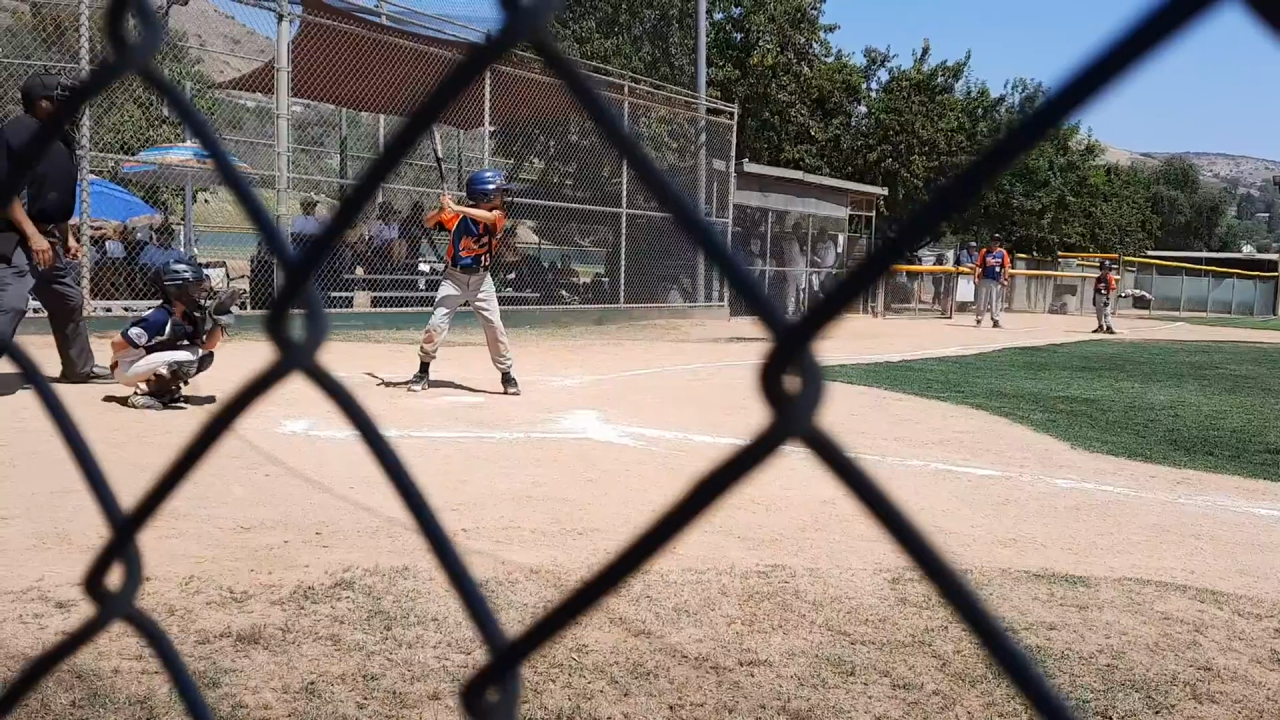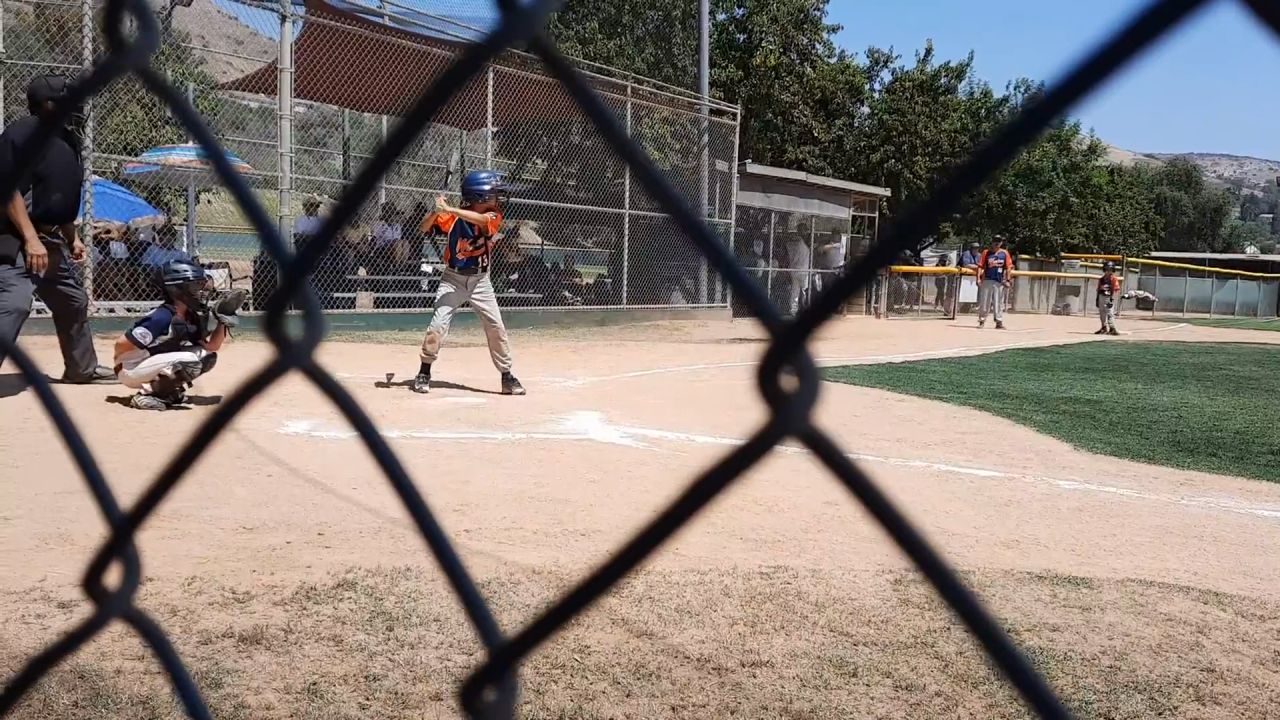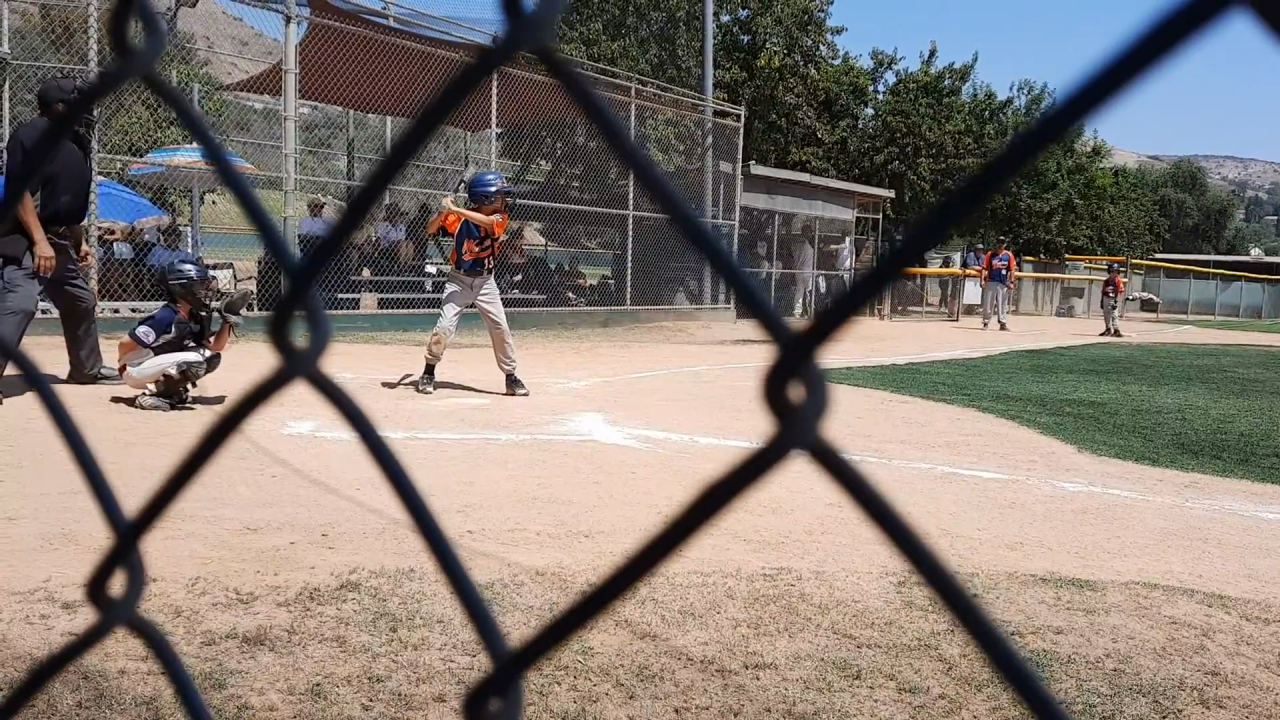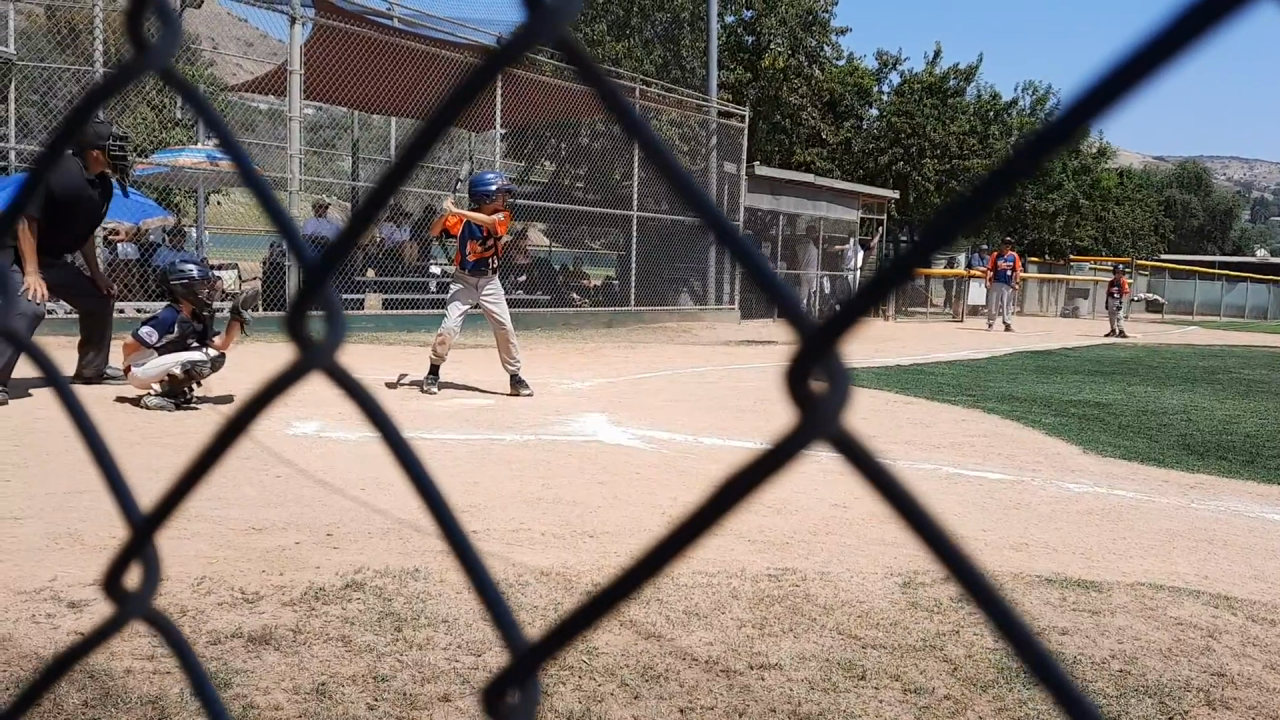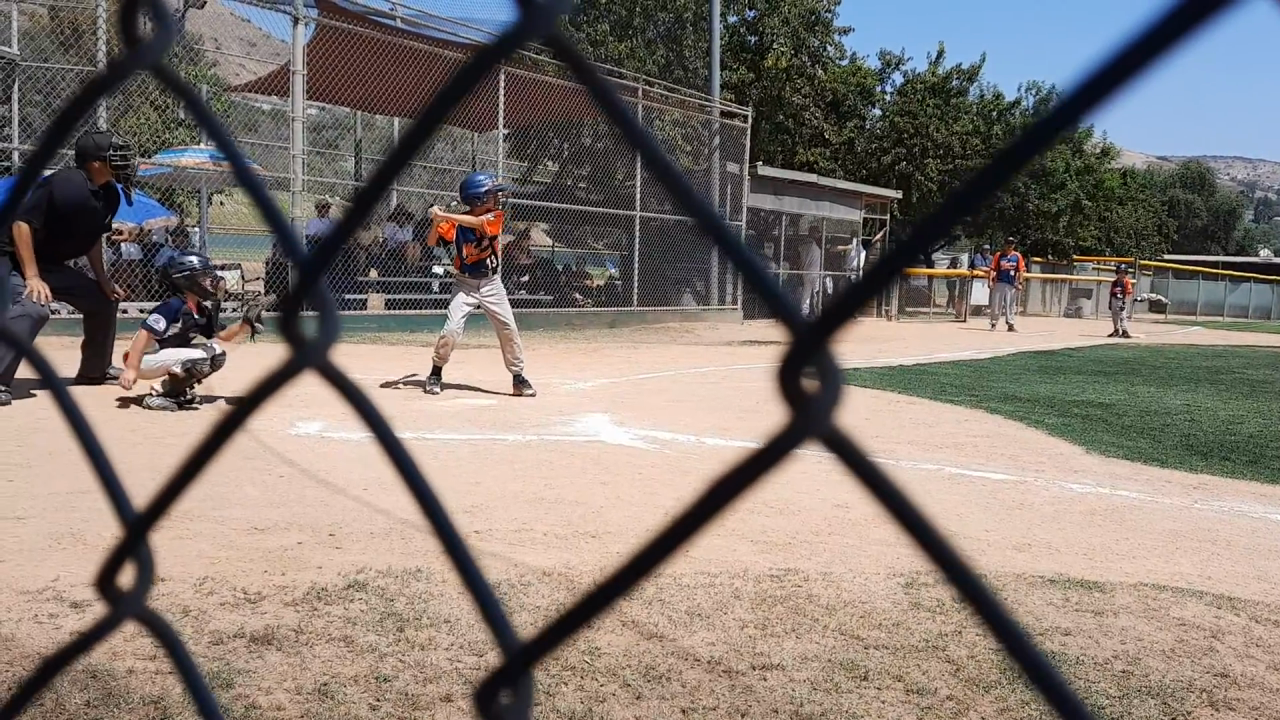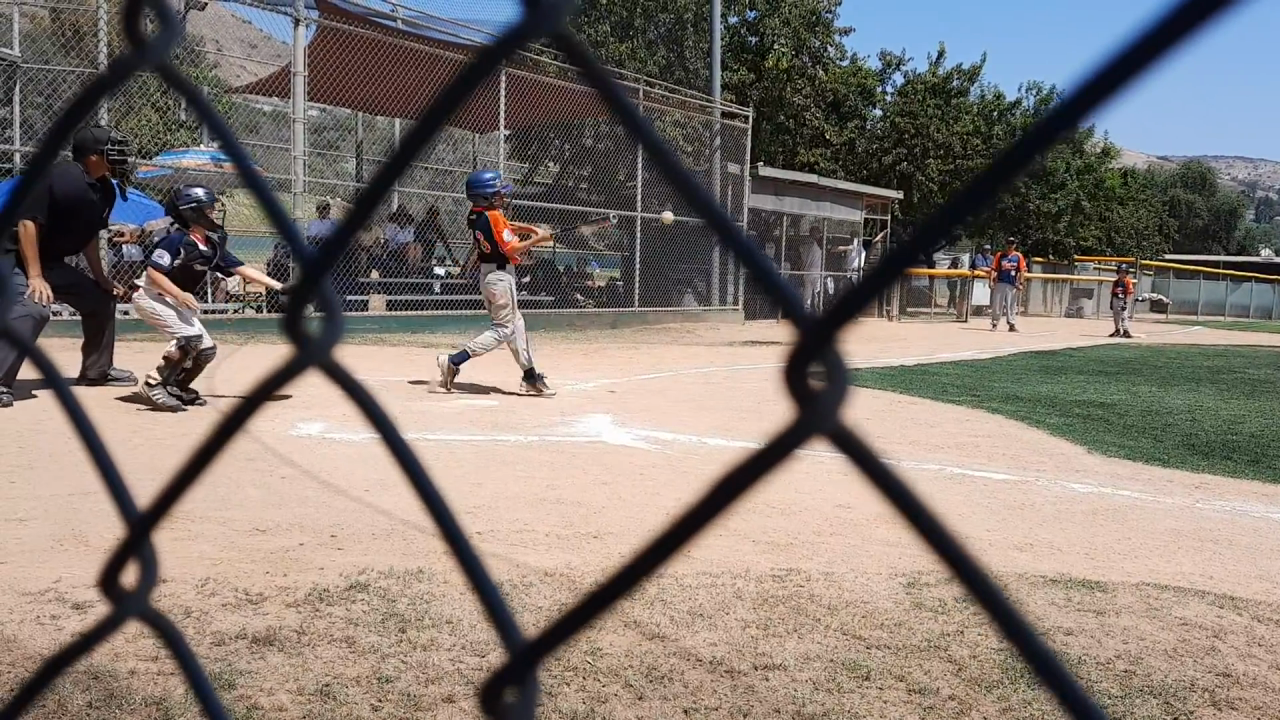
dt=0.5s
person 1, frame 1
left shoulder: (57, 137)
left wrist: (67, 237)
right wrist: (33, 236)
left hip: (48, 239)
left knee: (70, 301)
left ankle: (79, 367)
person 1, frame 2
left shoulder: (64, 138)
left wrist: (73, 237)
right wrist: (31, 239)
left hip: (53, 242)
left knee: (75, 302)
left ankle: (82, 368)
person 1, frame 3
left shoulder: (76, 140)
right shoulder: (32, 134)
left wrist: (80, 240)
right wrist: (40, 241)
left hip: (60, 243)
right hip: (27, 241)
left knee: (82, 302)
left ankle: (87, 369)
person 1, frame 4
left shoulder: (103, 184)
right shoulder: (60, 173)
right elbow: (27, 218)
left wrist: (96, 273)
right wrist: (32, 273)
left hip: (54, 258)
left knee: (100, 298)
right knee: (29, 306)
left ankle: (92, 369)
person 1, frame 5
left shoulder: (110, 195)
right shoulder: (63, 184)
left elbow: (93, 237)
left wrist: (102, 279)
right wrist: (32, 277)
left hip: (54, 264)
left knee: (104, 300)
right knee: (33, 308)
left ankle: (94, 370)
person 1, frame 6
left shoulder: (106, 190)
right shoulder: (60, 177)
left elbow: (90, 234)
right elbow: (27, 223)
left wrist: (101, 278)
right wrist: (35, 277)
left hip: (53, 261)
left knee: (101, 300)
right knee: (34, 308)
left ankle: (97, 370)
person 2, frame 1
left shoulder: (499, 215)
right shoulder: (457, 215)
left elbow: (488, 217)
right elbow: (428, 223)
left wrist: (456, 208)
right wrist: (442, 209)
left hip: (481, 280)
right hip: (454, 277)
left knee: (495, 327)
right knee: (437, 324)
left ankle: (507, 376)
right ankle: (423, 372)
person 2, frame 2
left shoulder: (494, 216)
right shoulder: (453, 216)
left elbow: (480, 220)
right elbow: (425, 228)
left wrist: (449, 209)
right wrist: (437, 211)
left hip: (480, 280)
right hip: (453, 278)
left knee: (496, 326)
right knee: (438, 325)
left ankle: (507, 376)
right ankle: (424, 372)
person 2, frame 3
left shoulder: (500, 218)
right shoulder: (459, 217)
left elbow: (486, 222)
right elbow: (430, 229)
left wrist: (455, 209)
right wrist: (444, 211)
left hip: (486, 282)
right hip: (459, 280)
left knee: (501, 328)
right knee: (444, 327)
left ankle: (511, 377)
right ankle: (428, 373)
person 2, frame 4
left shoulder: (503, 217)
right shoulder: (462, 218)
left elbow: (488, 221)
right elbow: (434, 232)
left wrist: (456, 211)
right wrist: (447, 213)
left hip: (490, 282)
right hip: (463, 281)
left knee: (505, 329)
right knee: (449, 327)
left ankle: (515, 377)
right ankle: (433, 373)
person 2, frame 5
left shoulder: (496, 216)
right shoulder: (457, 221)
left elbow: (476, 222)
right elbow: (431, 242)
left wrist: (444, 216)
right wrist: (436, 220)
left hip: (491, 283)
right hip: (464, 284)
left knee: (509, 329)
right knee: (451, 330)
left ankle: (519, 379)
right ankle: (435, 375)
person 2, frame 6
left shoulder: (474, 215)
right shoulder: (492, 216)
left elbow: (510, 227)
right elbow: (512, 249)
left wrist: (533, 230)
right wrist: (537, 239)
left hip: (490, 276)
right hip: (499, 278)
left knee: (516, 326)
right knee: (503, 330)
left ankle: (530, 377)
right ankle: (453, 361)
person 3, frame 1
left shoulder: (189, 317)
right shoulder: (159, 318)
left elbow: (207, 345)
right elbow: (117, 343)
right wrist: (127, 358)
left hip: (151, 362)
right hip: (127, 369)
left knee: (203, 355)
right knee: (185, 361)
left ankle: (160, 390)
right ankle: (143, 393)
person 3, frame 2
left shoulder: (191, 317)
right shoulder: (162, 318)
left elbow: (211, 346)
right elbow: (121, 343)
right wrist: (121, 364)
left hip: (155, 364)
right hip: (131, 370)
left knee: (207, 356)
right knee: (189, 362)
left ankle: (165, 390)
right ankle: (146, 394)
person 3, frame 3
left shoulder: (195, 318)
right shoulder: (166, 317)
left elbow: (216, 346)
right elbow: (126, 343)
left wrist: (227, 319)
right wrist: (124, 365)
left hip: (159, 366)
right hip: (136, 371)
left knee: (211, 357)
right knee: (194, 362)
left ankle: (170, 391)
right ankle: (151, 395)
person 3, frame 4
left shoulder: (197, 317)
right shoulder: (168, 317)
left elbow: (220, 345)
right elbow: (129, 344)
left wrist: (236, 318)
right wrist: (130, 366)
left hip: (162, 366)
right hip: (141, 371)
left knee: (216, 357)
right knee: (199, 361)
left ankle: (174, 391)
right ankle: (155, 394)
person 3, frame 5
left shoulder: (202, 310)
right shoulder: (174, 306)
left elbow: (224, 335)
right elbow: (144, 334)
left wrist: (247, 322)
right wrist: (130, 369)
left hip: (166, 353)
right hip: (146, 359)
left knee: (216, 355)
right knee: (199, 360)
left ankle: (176, 390)
right ankle: (157, 395)
person 3, frame 6
left shoulder: (213, 246)
right shoulder: (176, 240)
left elbow: (242, 269)
right elbow: (153, 272)
left wrist: (277, 286)
right wrist: (178, 294)
left hip: (177, 302)
right hip: (150, 296)
left knee: (206, 349)
right knee: (190, 336)
left ankle: (176, 388)
right ankle: (155, 383)
